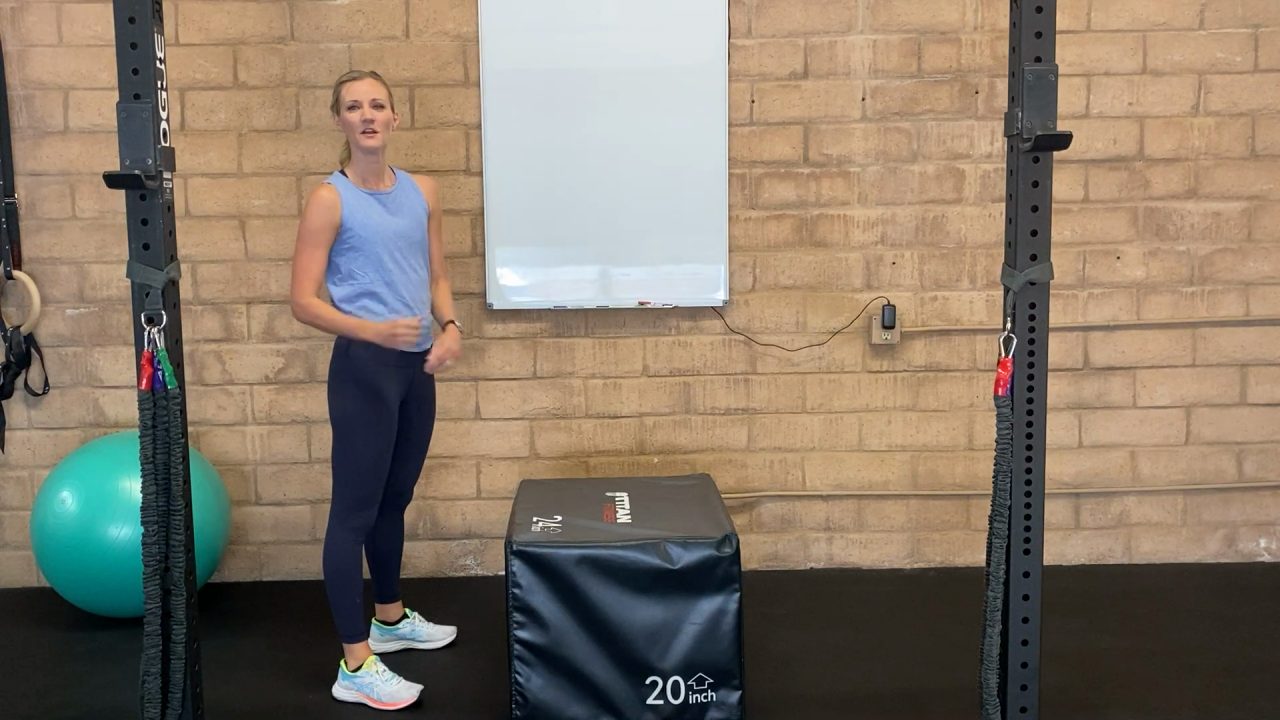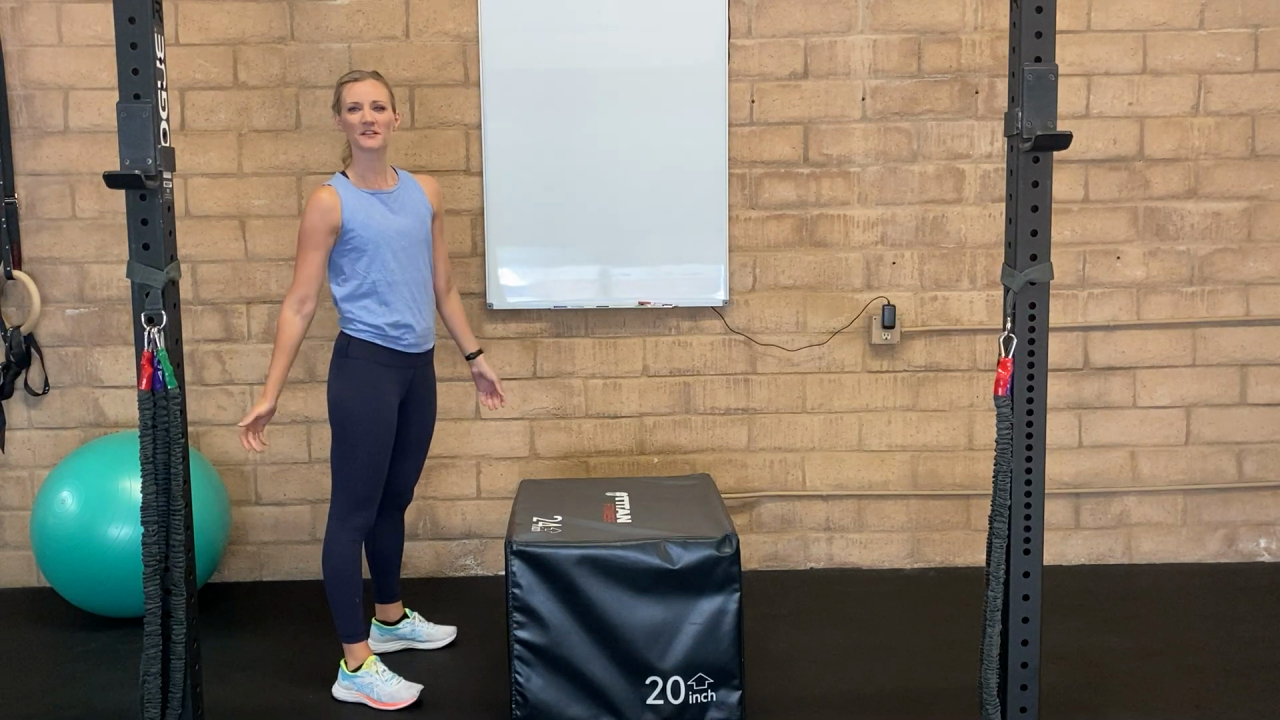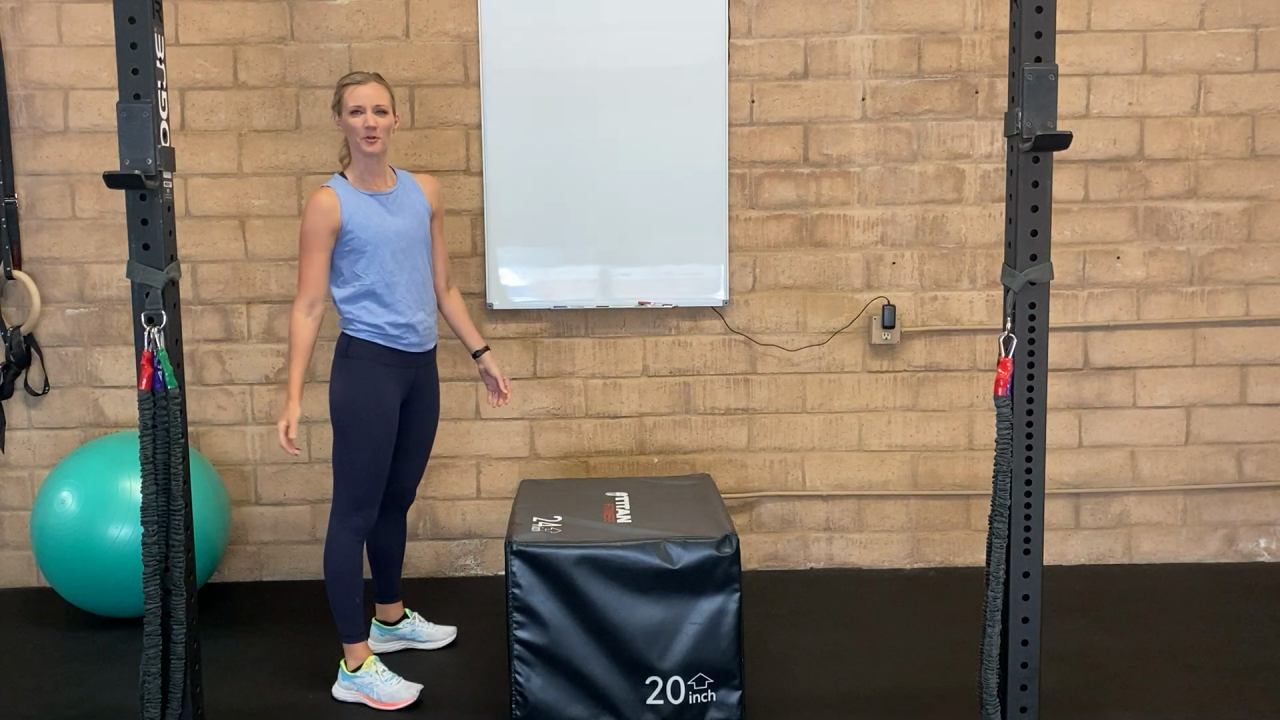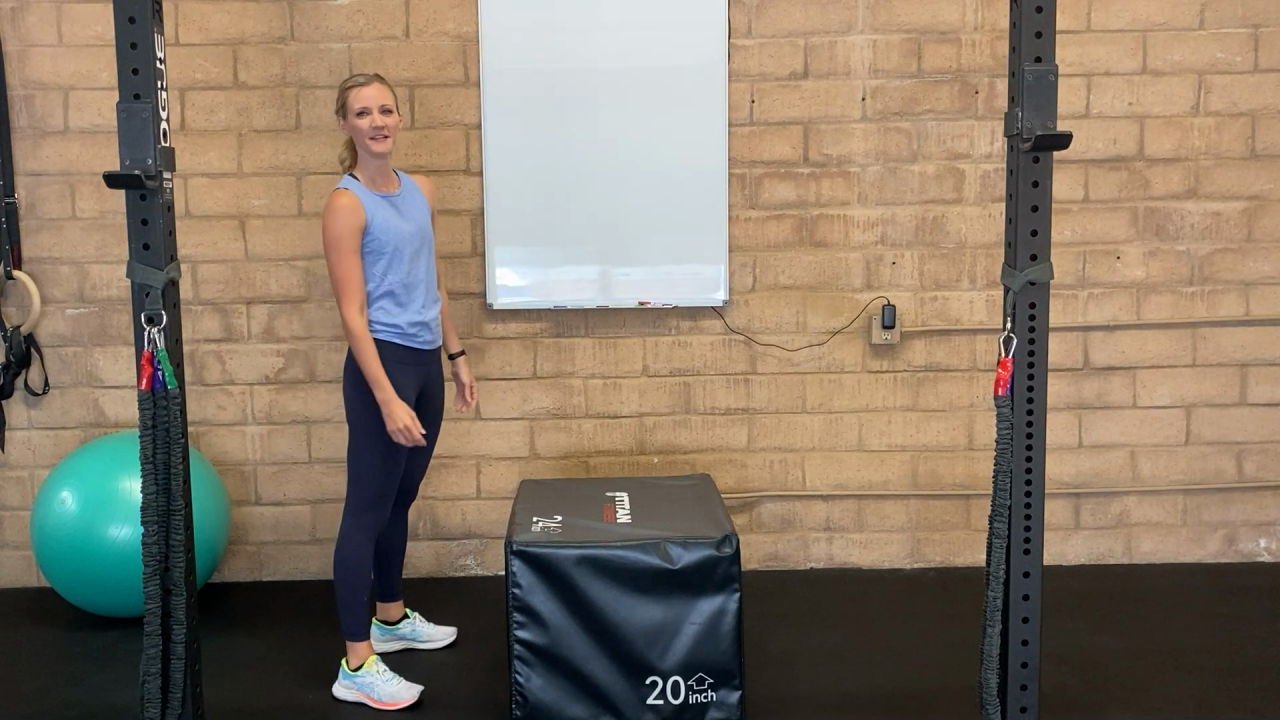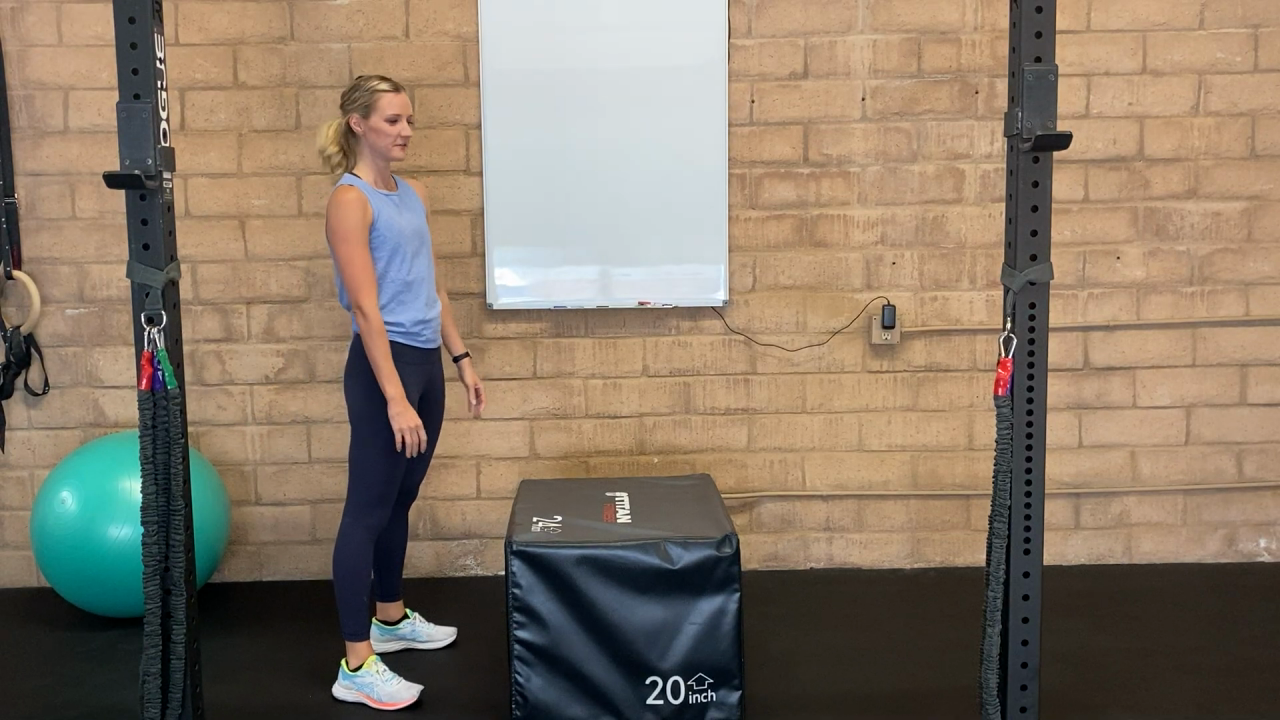
dt=0.5s
person 1, frame 1
left shoulder: (421, 190)
right shoulder: (329, 200)
right elbow: (303, 301)
left wrist: (449, 326)
right wrist: (370, 329)
left hip: (415, 367)
right hip: (363, 369)
left knee: (394, 500)
right knee: (355, 509)
left ankle: (390, 618)
right ankle: (354, 665)
person 1, frame 2
left shoulder: (424, 192)
right shoulder: (329, 202)
left elbow: (443, 286)
right elbow: (300, 304)
left wrist: (474, 356)
right wrist: (271, 393)
left hip: (418, 366)
right hip: (364, 366)
left knee: (394, 500)
right knee: (354, 510)
left ankle: (390, 619)
right ankle: (354, 666)
person 1, frame 3
left shoulder: (424, 191)
right shoulder: (328, 203)
right elbow: (308, 306)
left wrist: (481, 352)
right wrist: (294, 398)
left hip: (420, 366)
right hip: (366, 367)
left knee: (397, 501)
right knee: (355, 510)
left ankle: (391, 617)
right ankle: (355, 666)
person 1, frame 4
left shoulder: (421, 191)
right shoulder: (346, 204)
right elbow: (353, 314)
left wrist: (455, 356)
right wrist: (387, 401)
left hip: (425, 363)
right hip: (381, 367)
left knee: (399, 500)
right knee: (367, 508)
left ankle: (391, 618)
right ankle: (355, 666)
person 1, frame 5
left shoulder: (412, 194)
right shoulder: (349, 199)
right elbow: (366, 308)
left wrist: (462, 360)
right wrist: (394, 397)
left hip: (426, 362)
right hip: (382, 367)
left knee: (400, 500)
right knee: (368, 508)
left ankle: (391, 617)
right ankle: (356, 665)
